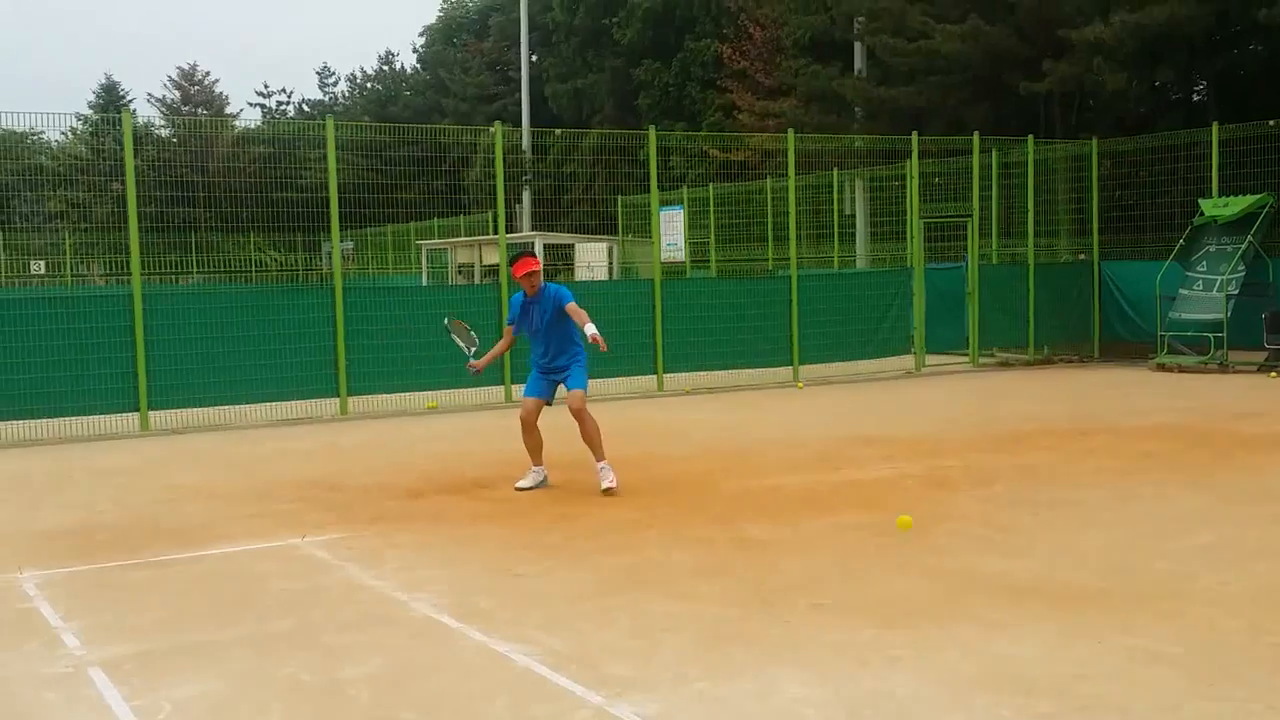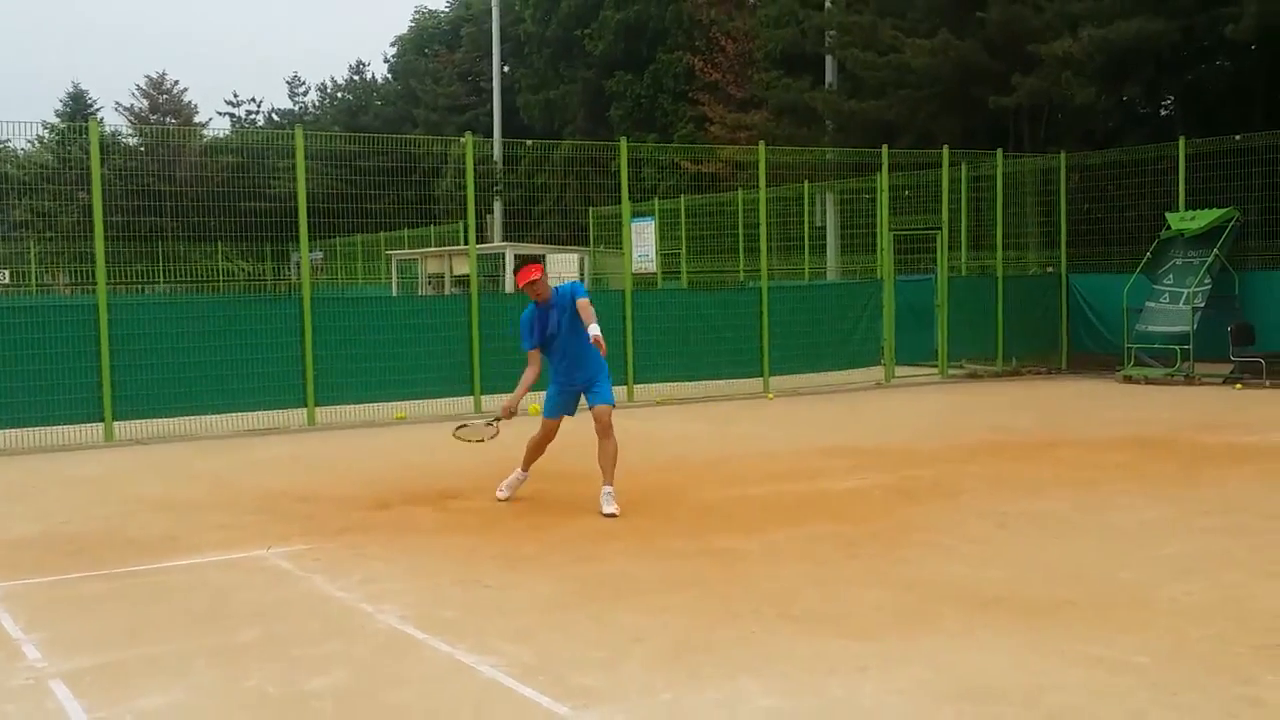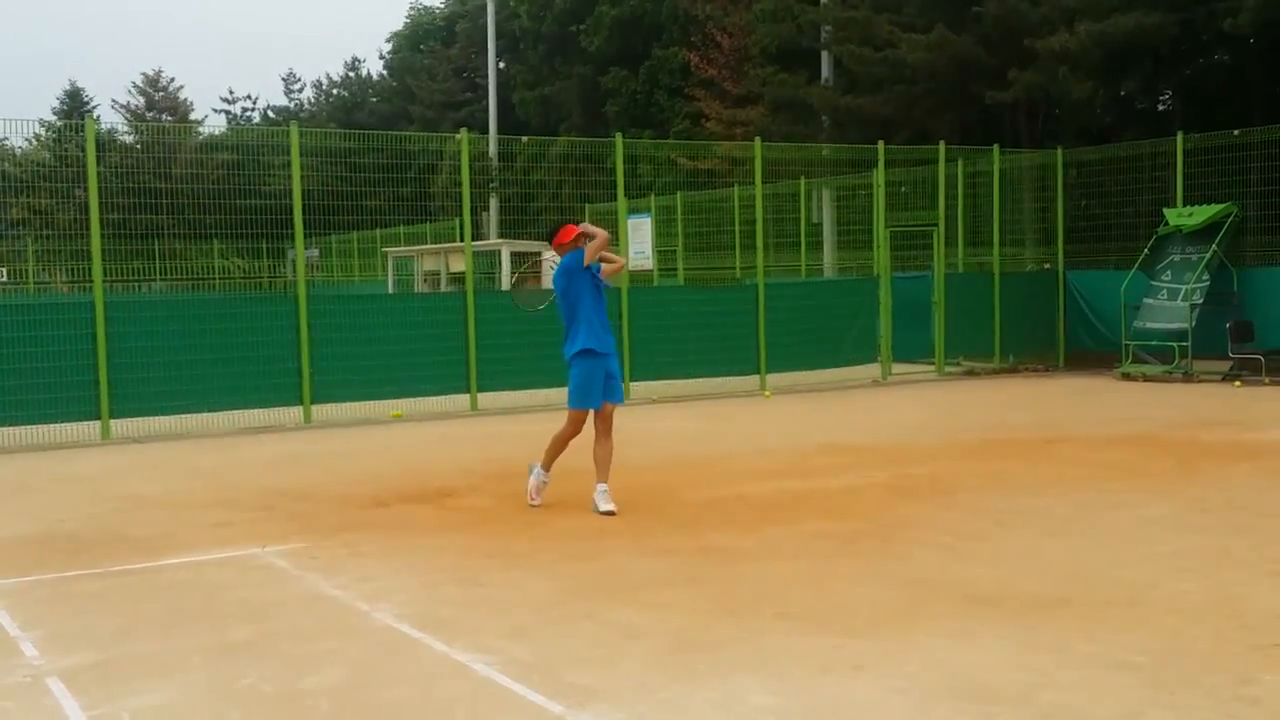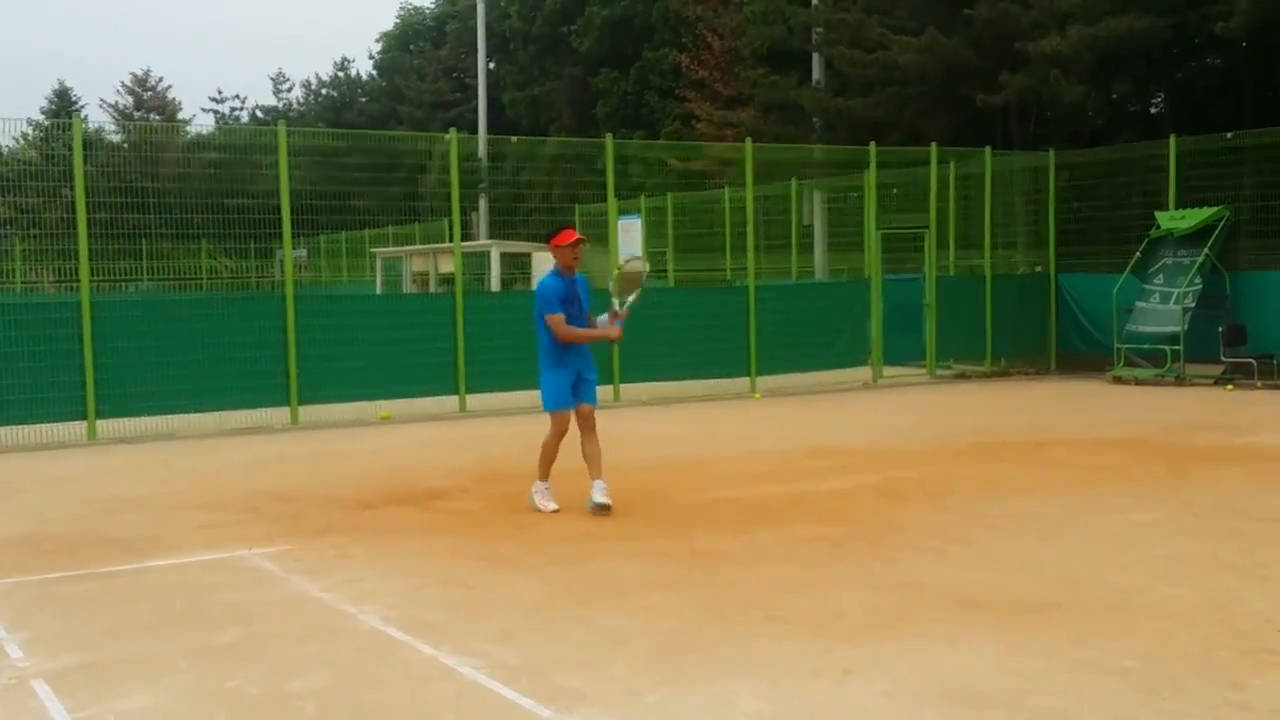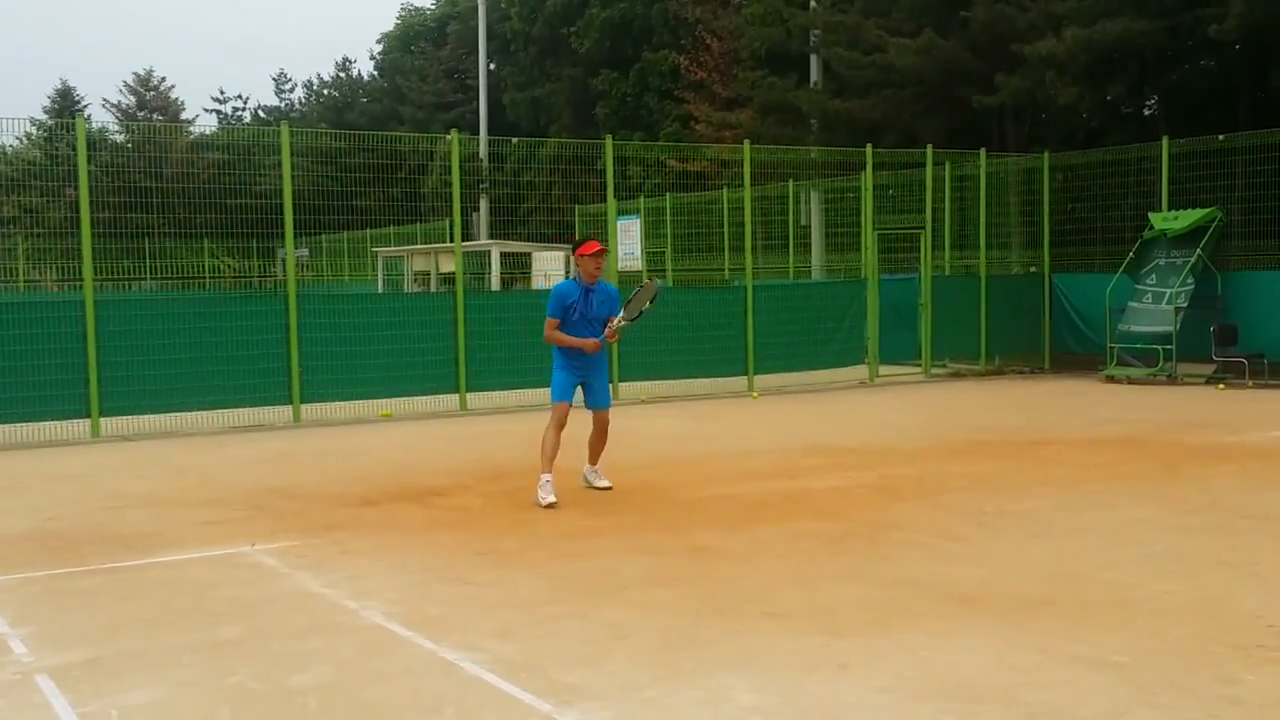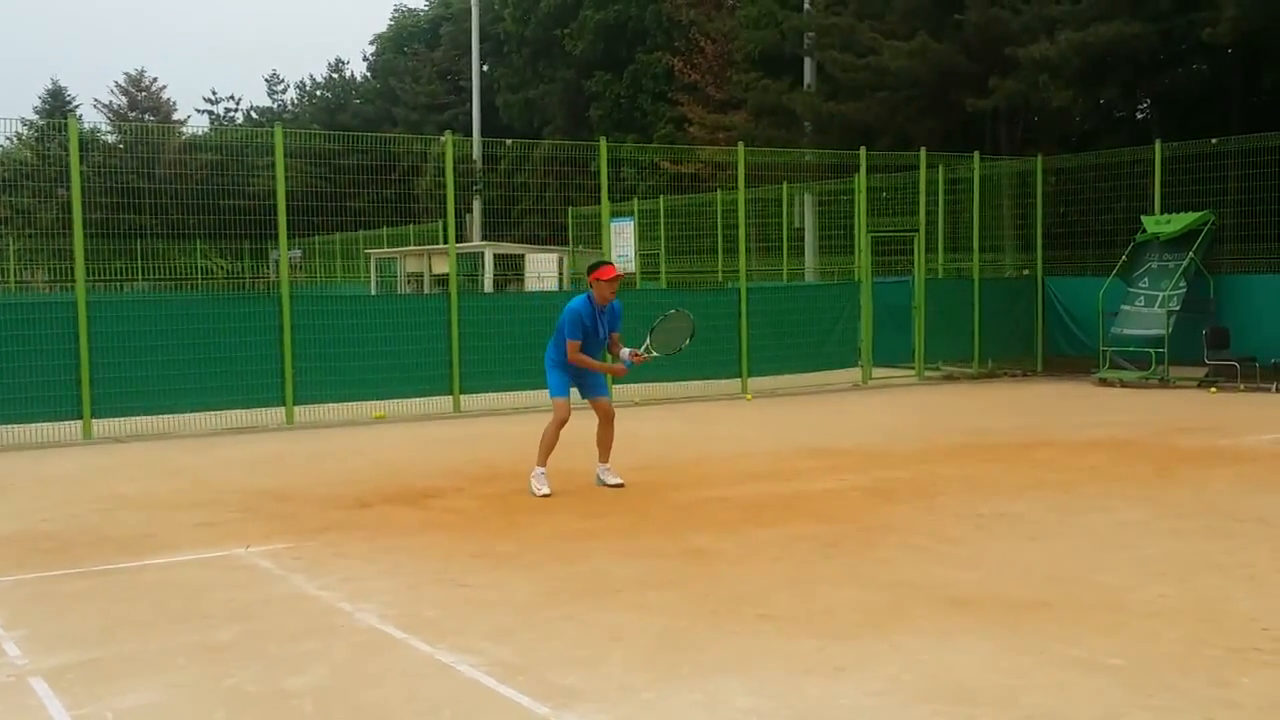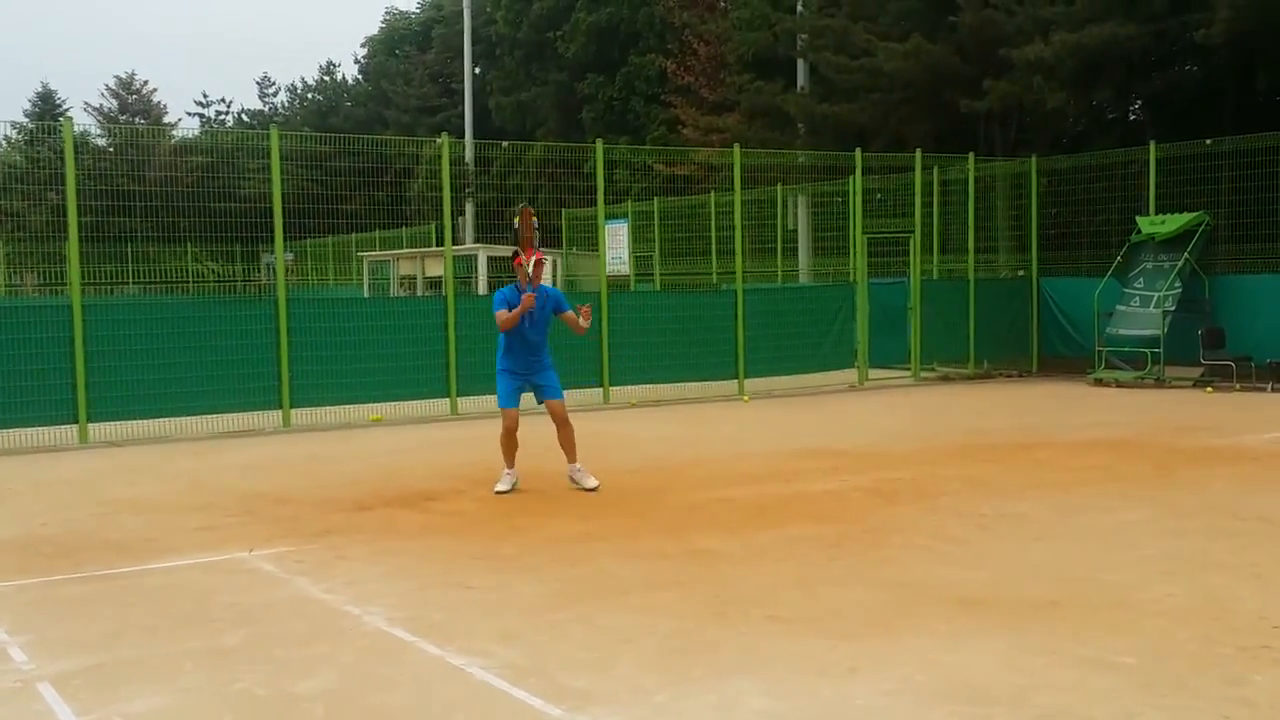
dt=0.5s
person 1, frame 1
left shoulder: (557, 292)
right shoulder: (516, 303)
left elbow: (576, 312)
right elbow: (508, 339)
left wrist: (590, 329)
right wrist: (484, 362)
left hip: (571, 362)
right hip: (541, 367)
left knee: (578, 407)
right knee: (527, 417)
left ankle: (603, 467)
right ankle: (538, 472)
person 1, frame 2
left shoulder: (572, 290)
right shoulder: (529, 317)
left elbow: (586, 309)
right elbow: (534, 365)
left wrist: (594, 329)
right wrist: (515, 397)
left hip: (594, 371)
right hip: (562, 378)
left knee: (604, 423)
right knee: (545, 434)
left ankle: (607, 492)
right ankle: (521, 474)
person 1, frame 3
left shoulder: (588, 270)
right shoulder: (568, 266)
left elbow: (620, 264)
right elbow: (604, 237)
left wrist: (586, 233)
right wrist: (590, 228)
left hip: (607, 354)
right hip: (585, 355)
left knee: (605, 423)
right knee: (574, 425)
left ankle: (601, 491)
right ankle: (542, 471)
person 1, frame 4
left shoulder: (580, 281)
right shoulder: (548, 287)
right elbow: (561, 332)
left wrist: (607, 320)
right wrist: (603, 335)
left hip: (582, 363)
right hip: (555, 366)
left knee: (588, 423)
right knee: (560, 426)
left ankle: (598, 488)
right ankle: (540, 488)
person 1, frame 5
left shoulder: (610, 292)
right shoulder: (562, 291)
left elbow: (612, 327)
right elbow: (549, 333)
left wrist: (612, 333)
right wrist: (582, 343)
left hip: (597, 365)
right hip: (566, 364)
left knee: (602, 422)
right knee: (558, 418)
left ankle: (591, 470)
right ankle: (545, 483)
person 1, frame 6
left shoulder: (615, 307)
right shoulder: (576, 309)
left elbow: (613, 344)
right elbow: (573, 355)
left wrist: (627, 354)
right wrist: (609, 369)
left hip: (592, 367)
right hip: (561, 364)
left knee: (607, 413)
right knee: (561, 416)
left ankle: (604, 469)
right ankle: (539, 473)
person 1, frame 7
left shoulder: (552, 295)
right shoulder: (504, 295)
left elbow: (577, 326)
right elbow: (502, 326)
left wrist: (584, 319)
right wrist: (521, 309)
left hip: (541, 367)
right hip: (510, 369)
left knee: (560, 417)
right knee: (509, 425)
left ankle: (576, 470)
right ankle: (509, 473)
